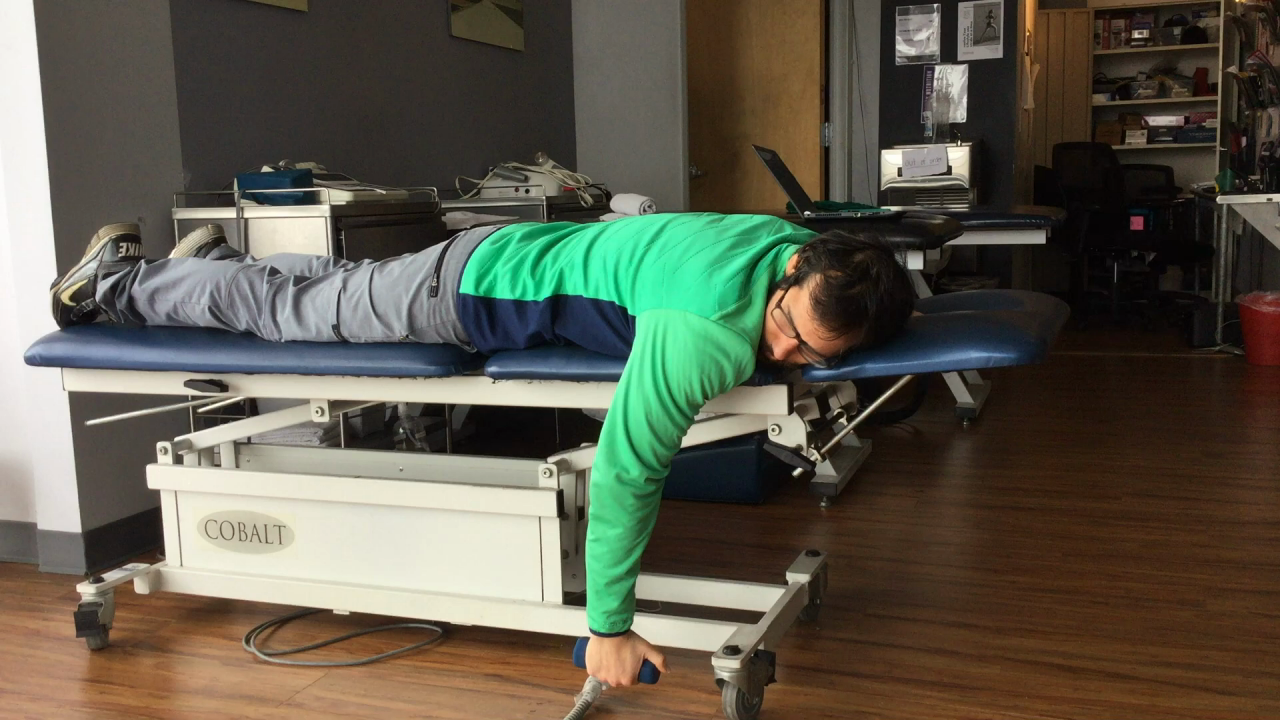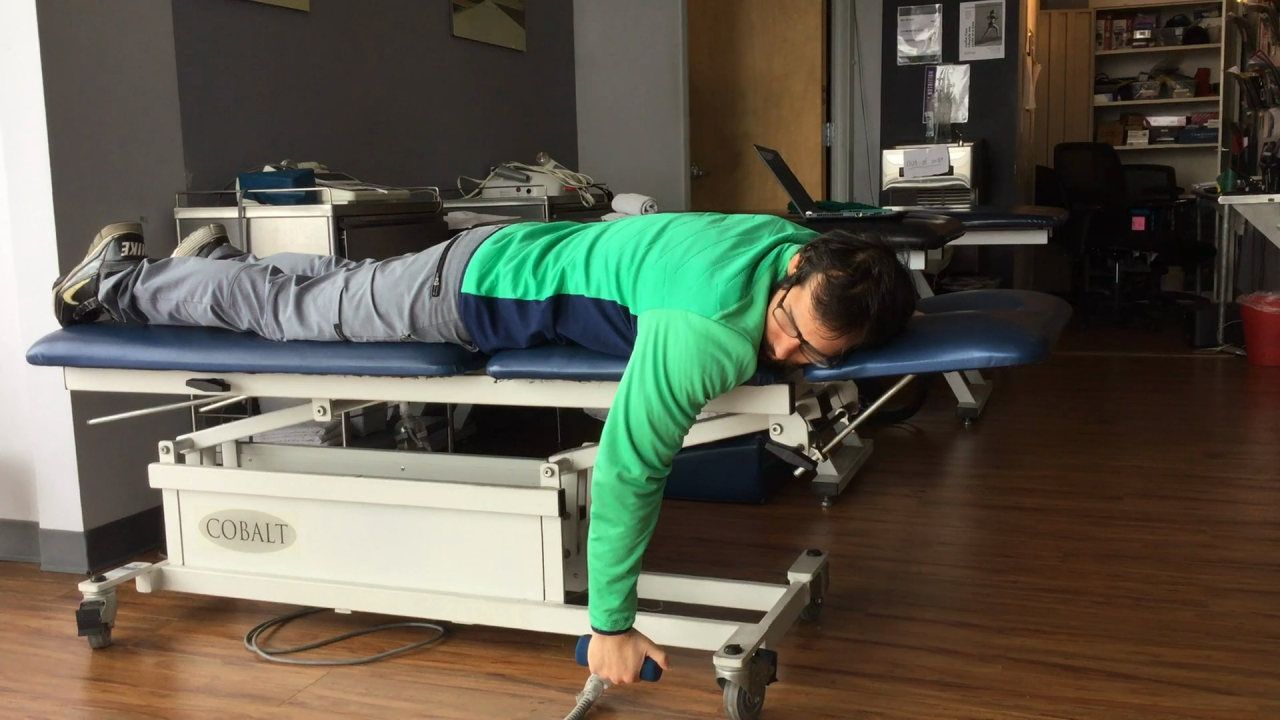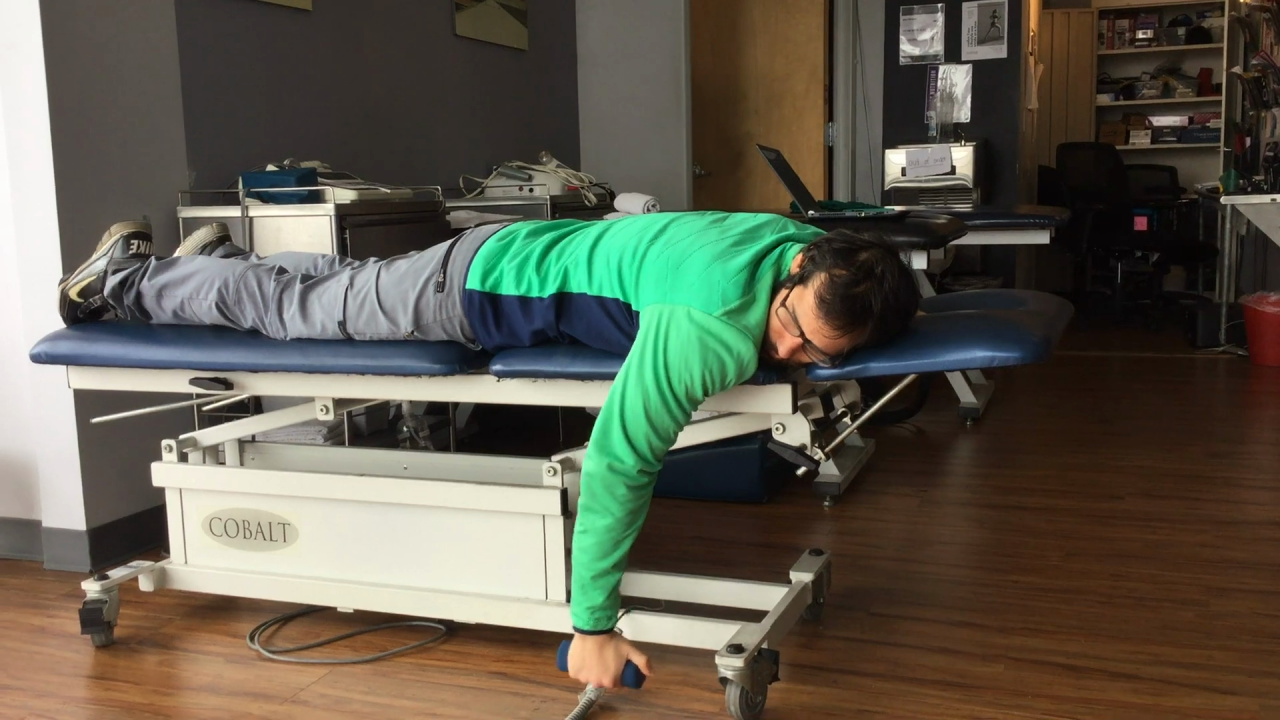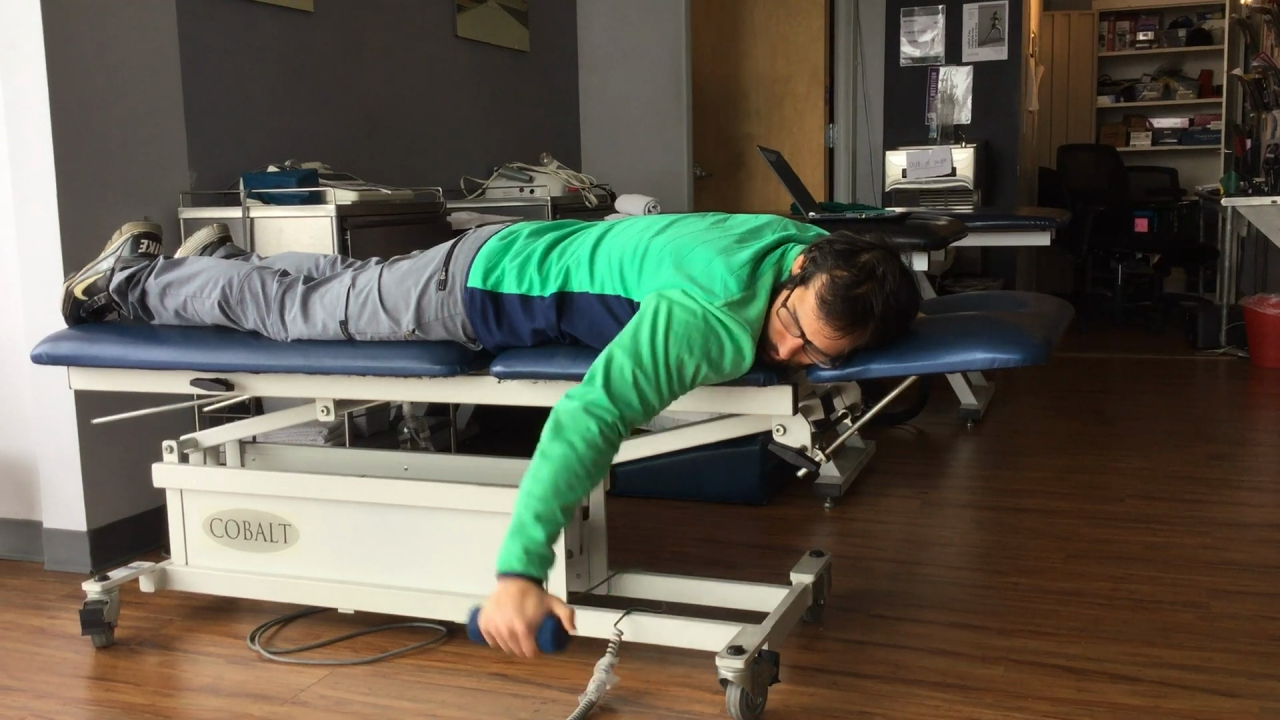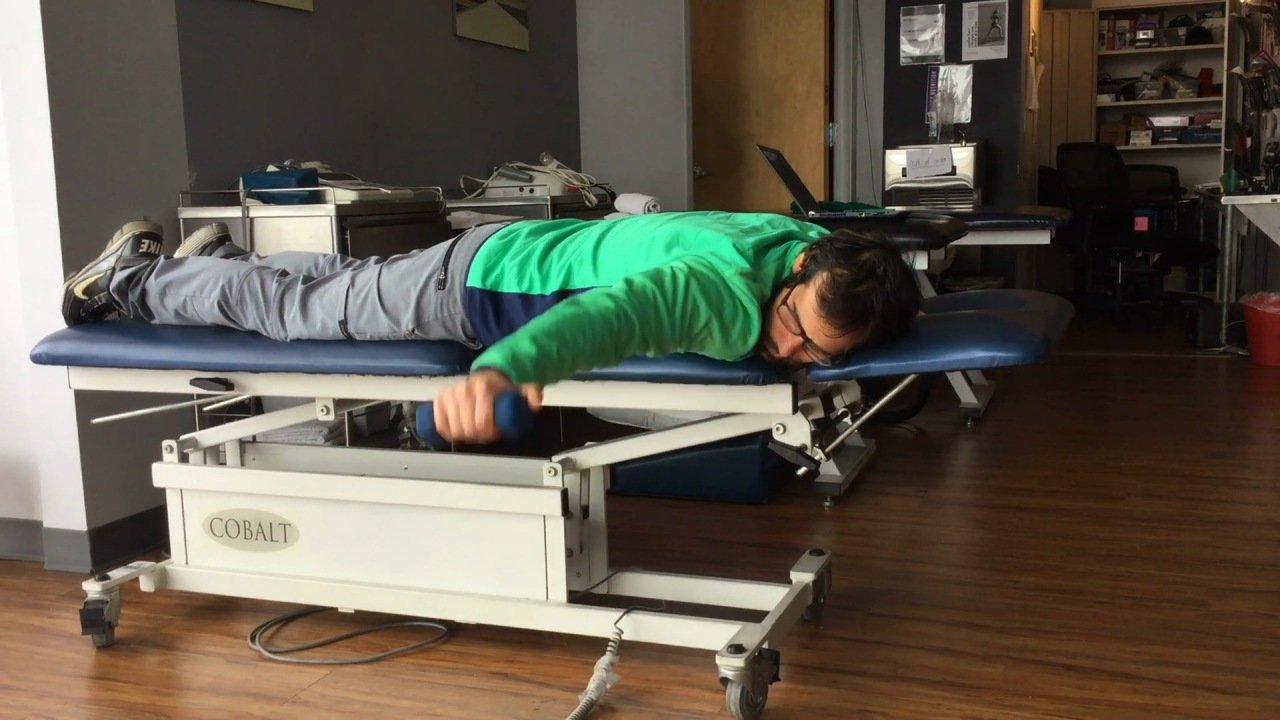
dt=0.3s
person 1, frame 1
left shoulder: (807, 241)
right shoulder: (708, 327)
right elbow: (624, 463)
right wrist: (608, 624)
left hip: (525, 251)
right hip: (481, 292)
left knee: (328, 284)
right knee: (279, 308)
left ankle: (216, 256)
right ankle: (116, 279)
person 1, frame 2
left shoulder: (805, 244)
right shoulder: (712, 328)
right elbow: (625, 464)
left wrist: (823, 355)
right wrist: (610, 623)
left hip: (527, 249)
right hip: (484, 293)
left knee: (335, 286)
right knee: (284, 309)
left ankle: (219, 255)
right ankle: (120, 279)
person 1, frame 3
left shoulder: (819, 246)
right shoulder: (713, 321)
right elbow: (616, 459)
left wrist: (829, 354)
right wrist: (591, 625)
left hip: (533, 252)
right hip: (490, 289)
left knee: (340, 285)
right knee: (287, 307)
left ankle: (222, 254)
right ankle: (126, 278)
person 1, frame 4
left shoulder: (812, 243)
right shoulder: (716, 314)
right elbow: (591, 412)
left wrist: (825, 352)
right wrist: (520, 566)
left hip: (532, 250)
right hip: (490, 287)
left knee: (341, 285)
right knee: (289, 309)
left ankle: (219, 253)
right ankle: (131, 277)
person 1, frame 5
left shoulder: (808, 234)
right shoulder: (725, 296)
right elbow: (602, 316)
right wrist: (500, 372)
left hip: (531, 250)
right hip: (494, 291)
left knee: (330, 292)
right knee: (296, 313)
left ankle: (219, 257)
right ankle: (138, 281)
